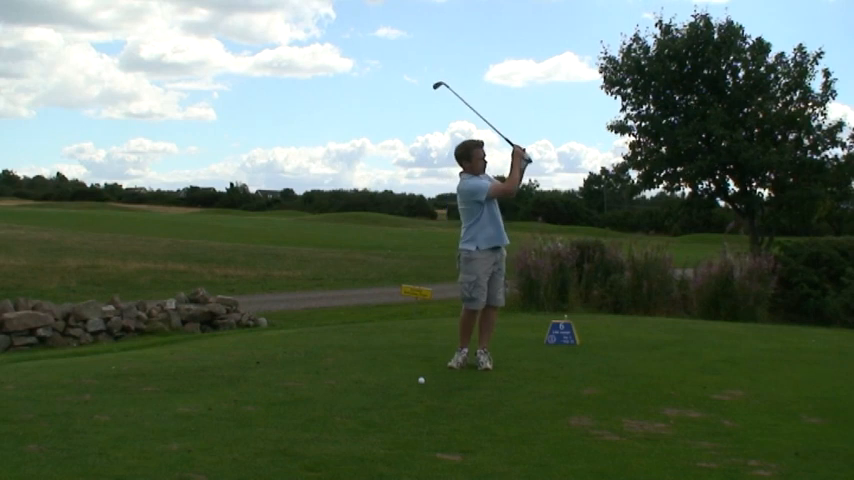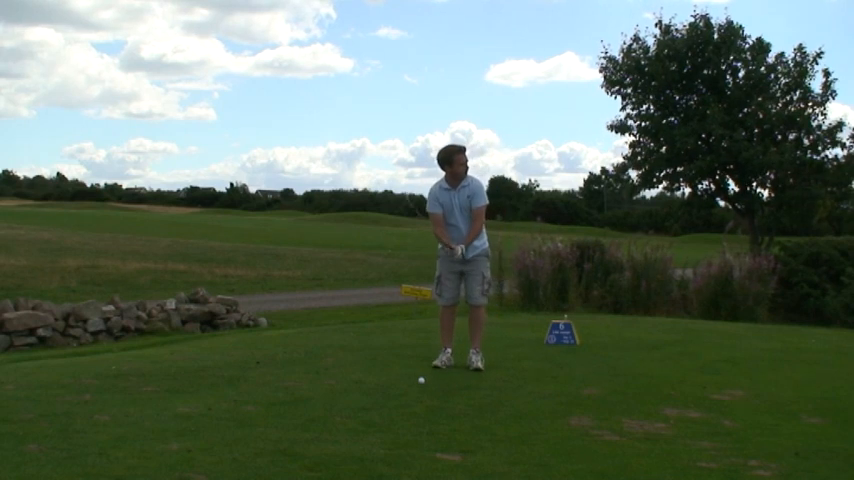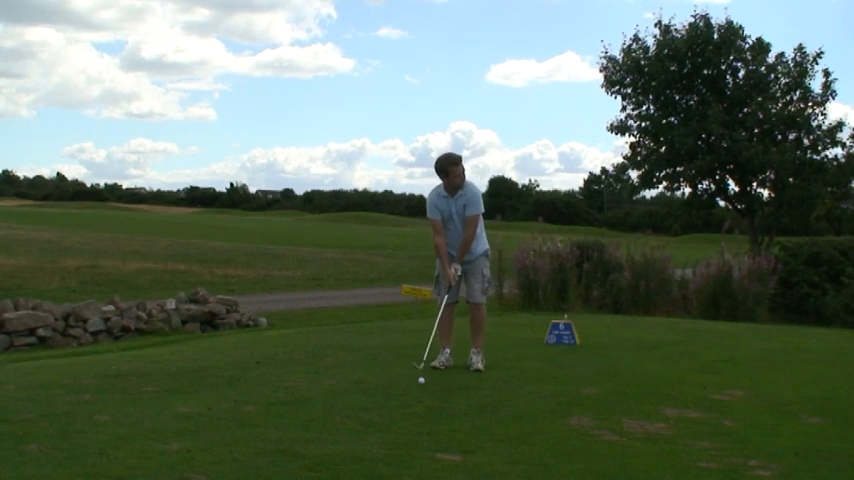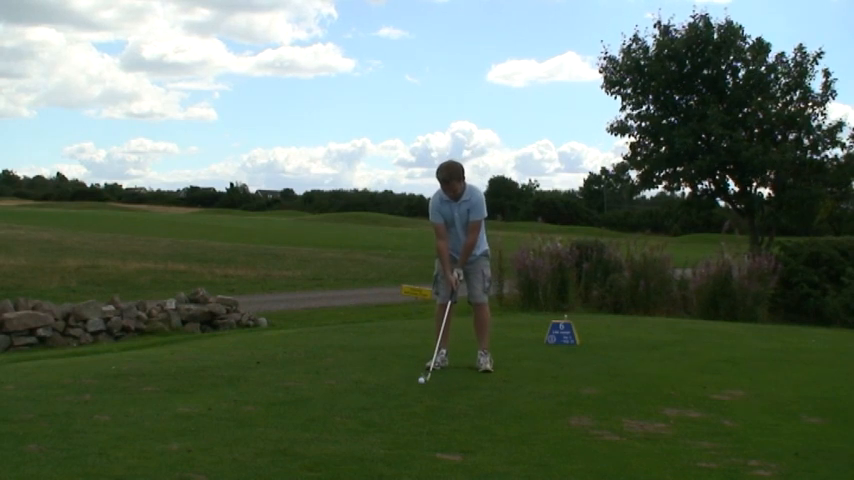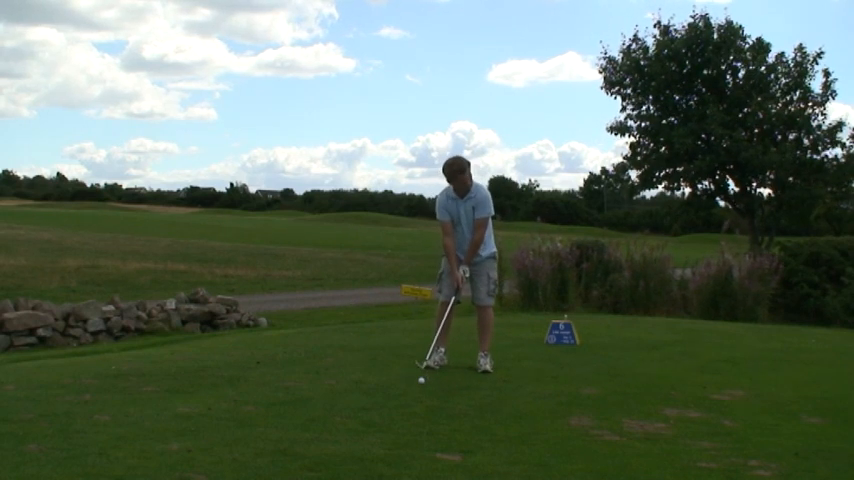
dt=1s
person 1, frame 1
left shoulder: (484, 178)
right shoulder: (468, 186)
left elbow: (509, 189)
right elbow: (508, 190)
left wrist: (519, 164)
right wrist: (515, 162)
left hip: (496, 251)
right hip: (475, 254)
left knee: (492, 304)
right knee: (472, 305)
left ankle: (483, 351)
right ankle: (462, 350)
person 1, frame 2
left shoulder: (475, 186)
right shoulder: (435, 192)
left elbow: (478, 223)
right elbow: (438, 227)
left wrist: (462, 247)
right wrist: (451, 247)
left hip: (476, 252)
right hip: (448, 253)
left knee: (477, 303)
right knee: (447, 303)
left ankle: (475, 352)
right ankle: (446, 352)
person 1, frame 3
left shoulder: (472, 192)
right shoulder: (434, 198)
left elbow: (470, 232)
right elbow: (438, 235)
left wrist: (458, 263)
right wrist: (447, 267)
left hip: (475, 254)
right hip: (448, 255)
left knee: (477, 302)
right knee: (446, 303)
left ankle: (476, 352)
right ankle: (445, 352)
person 1, frame 4
left shoulder: (476, 196)
right shoulder: (436, 201)
left elbow: (472, 236)
right elbow: (441, 239)
left wrist: (460, 267)
right wrist: (448, 272)
left hip: (475, 255)
right hip: (448, 255)
left knee: (480, 302)
right knee: (443, 302)
left ankle: (484, 354)
right ankle: (442, 353)
person 1, frame 5
left shoulder: (482, 194)
right shoulder: (443, 199)
left elbow: (479, 235)
right elbow: (448, 237)
left wrist: (466, 266)
right wrist: (455, 269)
left hip: (482, 256)
right hip: (454, 255)
left knee: (484, 304)
right knee: (445, 301)
left ankle: (484, 355)
right ankle: (440, 352)
